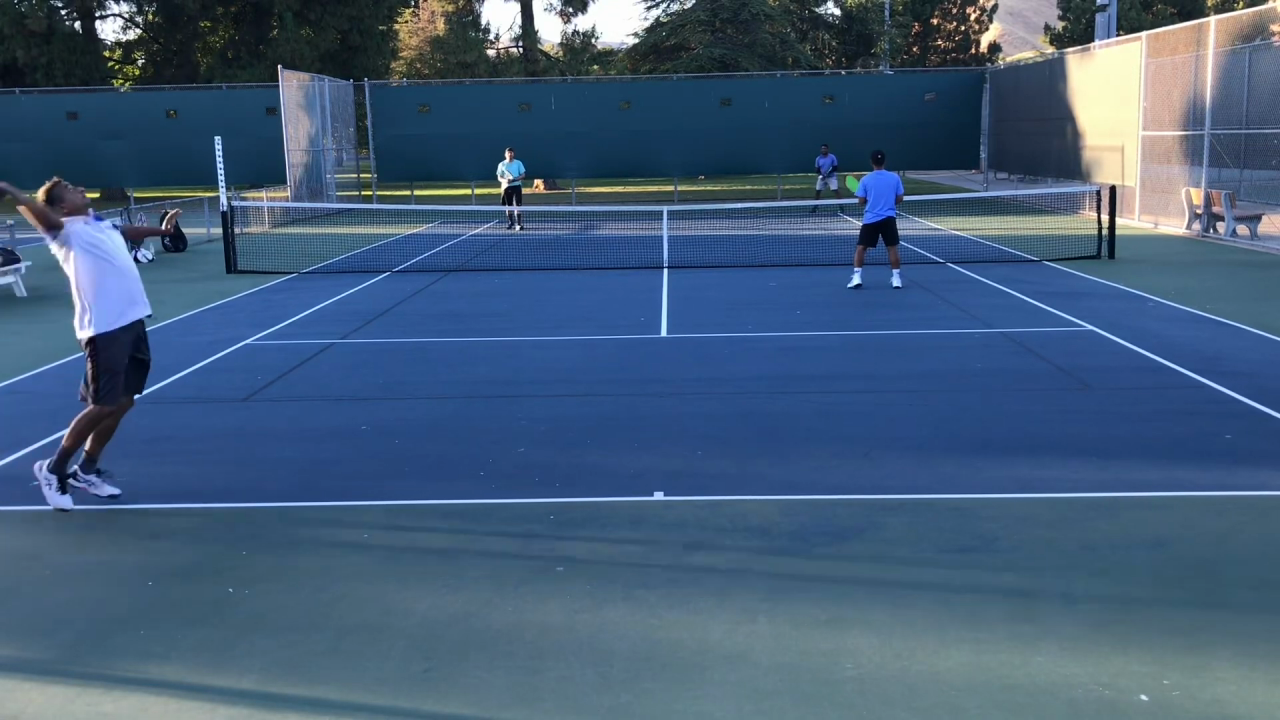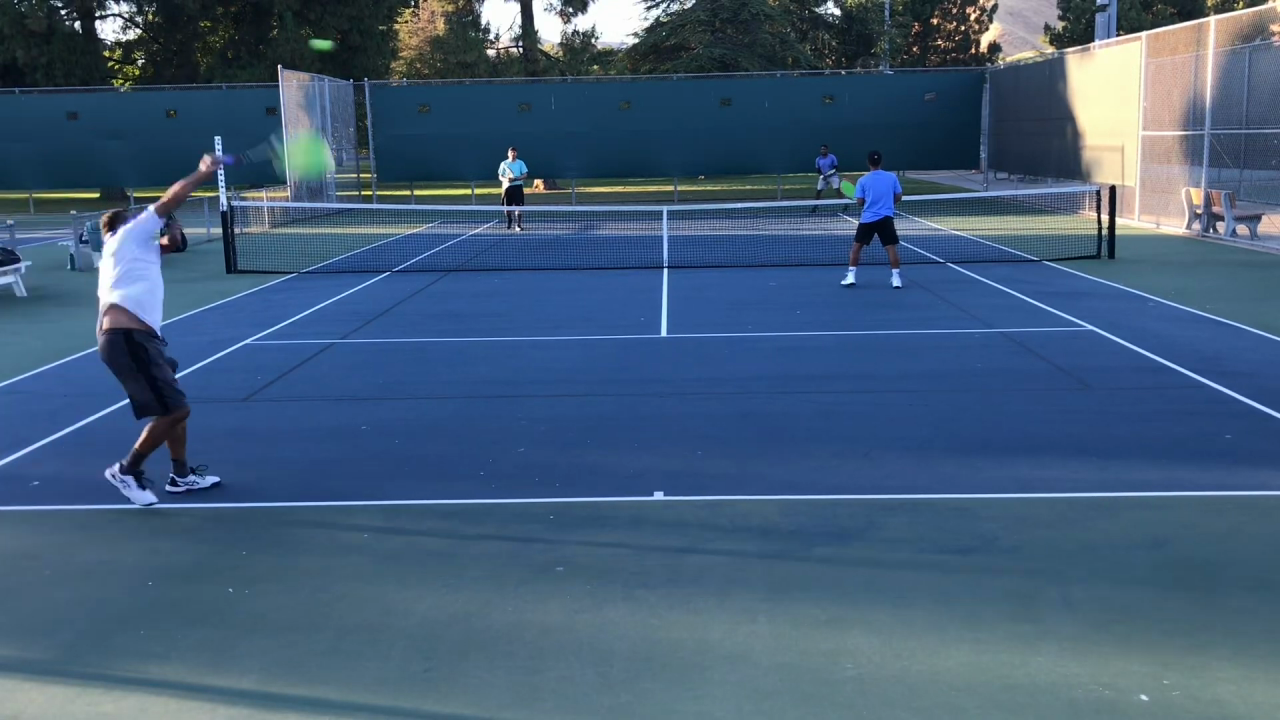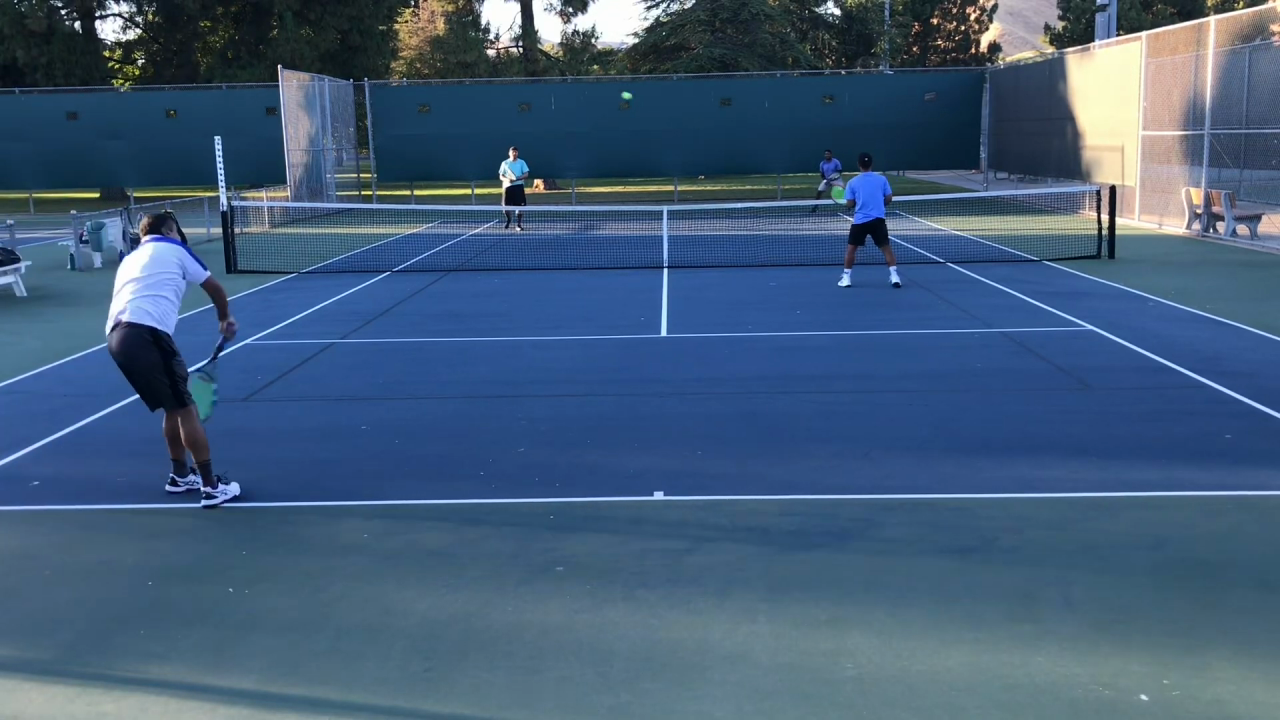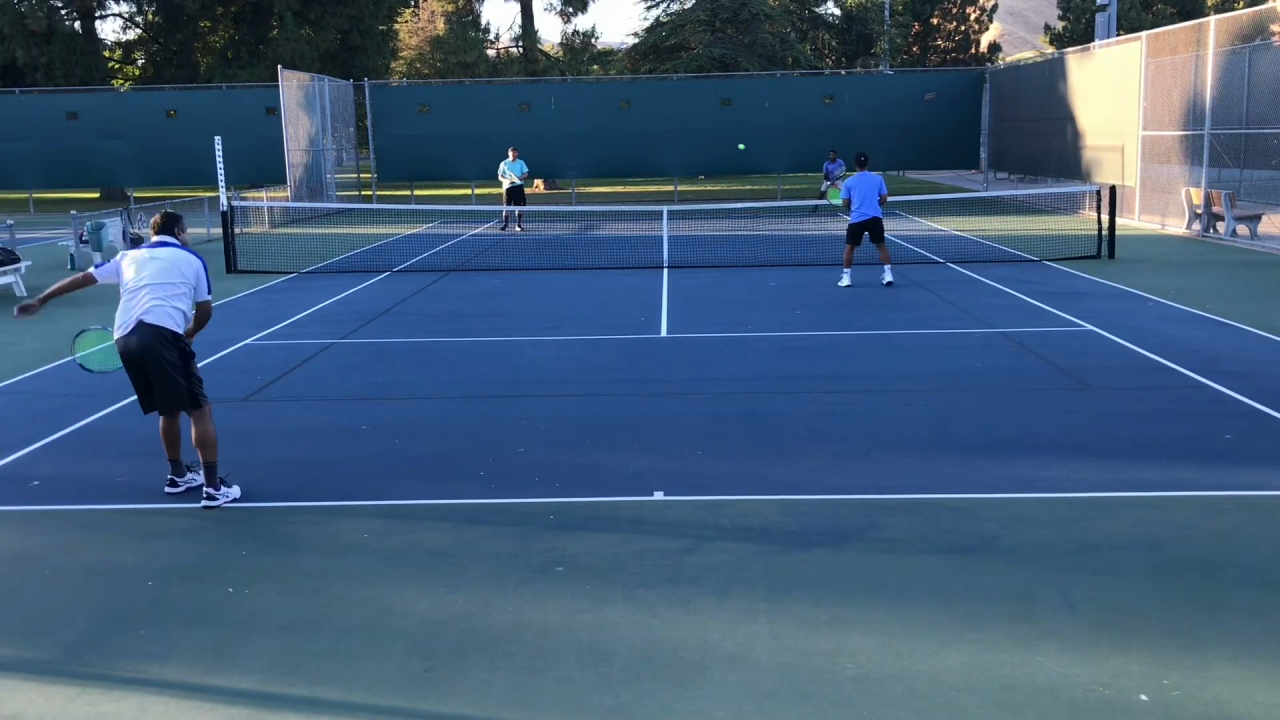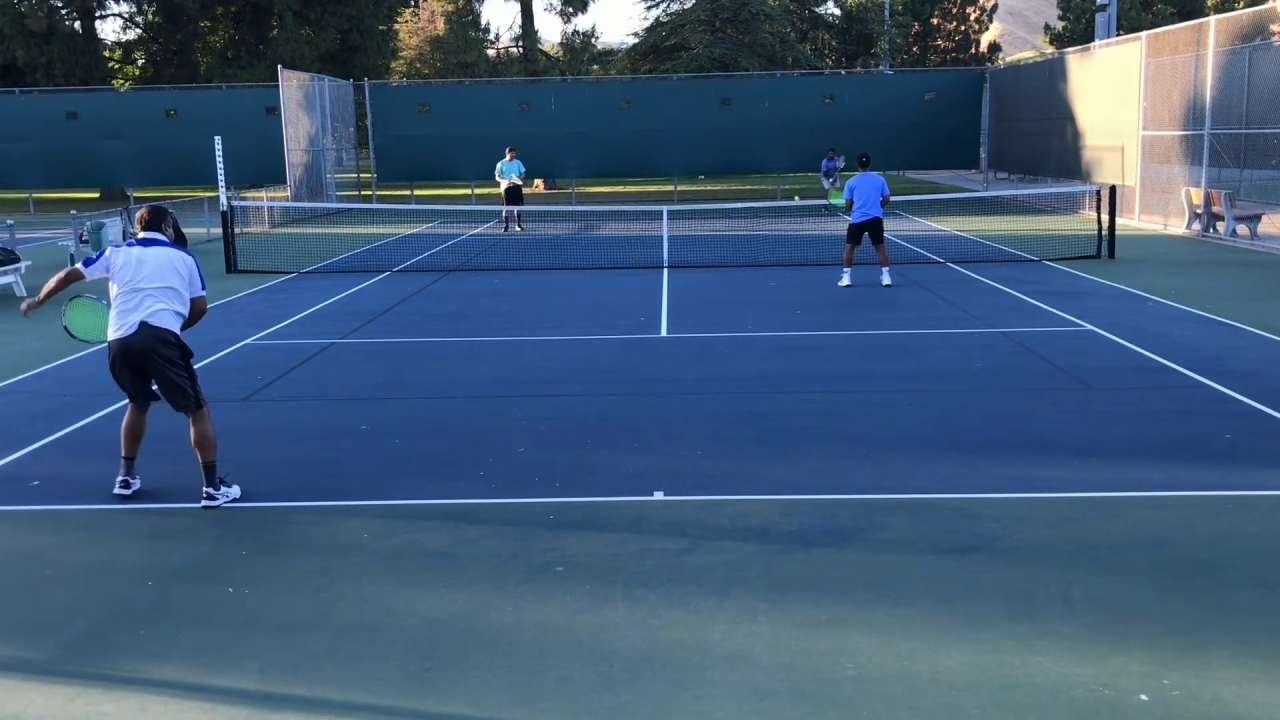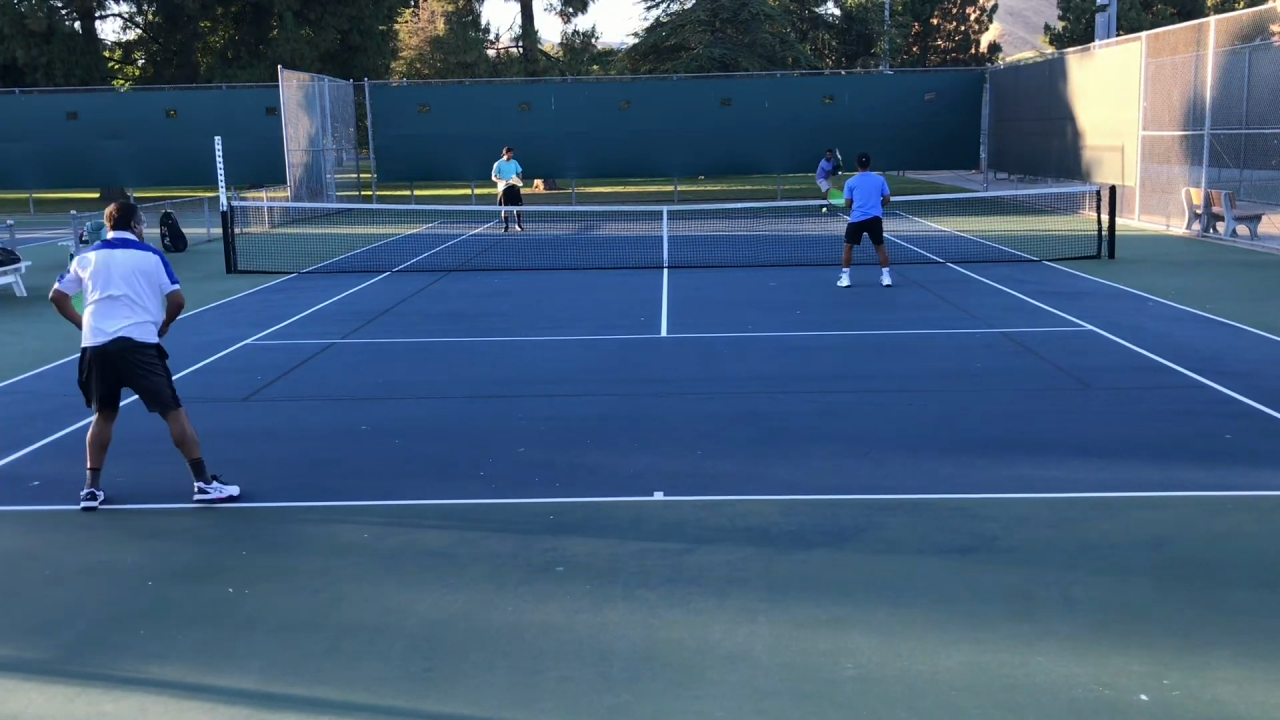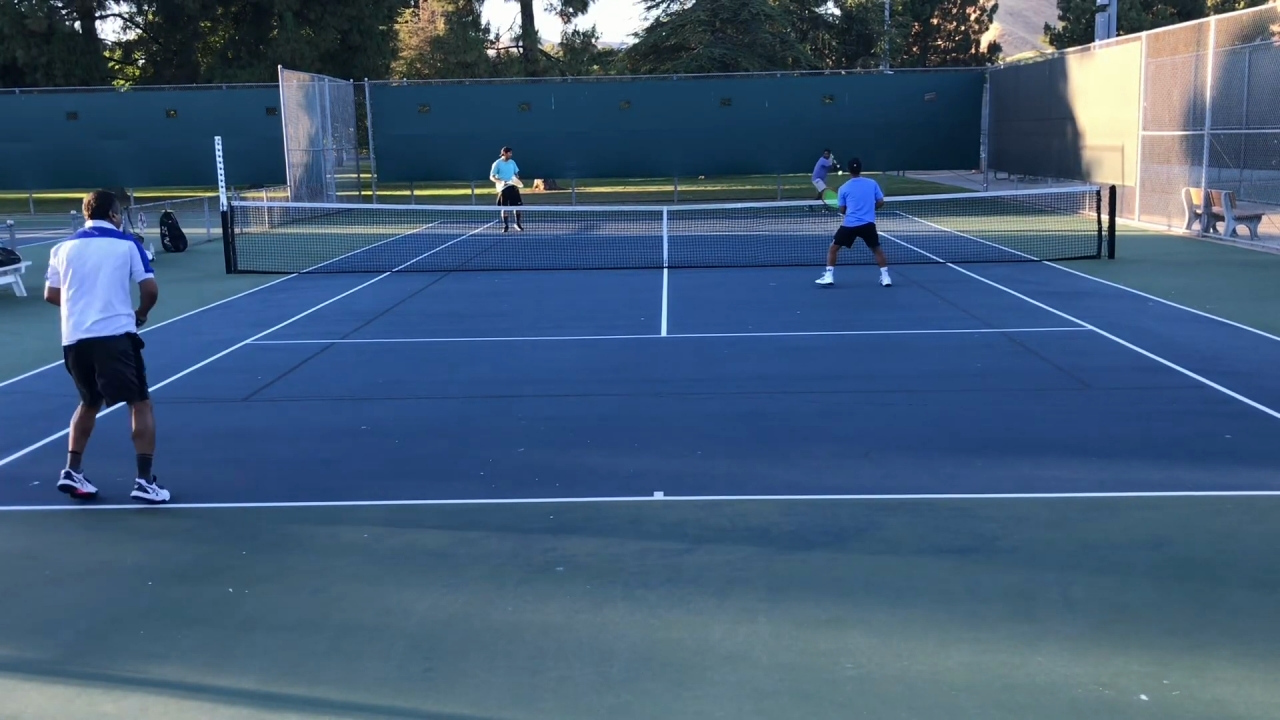
dt=0.2s
person 1, frame 1
left shoulder: (94, 223)
right shoulder: (65, 230)
left elbow: (124, 233)
right elbow: (46, 220)
left wrist: (160, 230)
left hip: (130, 324)
right hip: (105, 331)
left knee: (123, 401)
right knee: (104, 405)
left ankle: (87, 469)
right ankle: (54, 468)
person 1, frame 2
left shoulder: (130, 254)
right shoulder: (128, 233)
left elbow: (171, 246)
right elbow: (168, 201)
left wrist: (170, 241)
right wrist: (202, 173)
left hip: (134, 338)
right hip: (127, 338)
left knee: (174, 410)
right knee: (174, 411)
left ankle: (182, 475)
right ankle: (127, 469)
person 1, frame 3
left shoulder: (130, 261)
right shoulder: (174, 249)
right elbow: (214, 288)
right wrist: (225, 317)
left hip: (120, 336)
right hip: (145, 334)
left knee: (174, 407)
right knee: (184, 408)
left ankle: (180, 474)
right ankle: (210, 485)
person 1, frame 4
left shoulder: (127, 257)
right shoulder: (192, 260)
left elbow: (82, 278)
right elbow: (205, 311)
left wrist: (40, 300)
right wrist: (189, 334)
left hip: (126, 339)
right hip: (162, 336)
left knee: (169, 407)
right knee: (200, 410)
left ankle: (178, 475)
right ankle: (214, 487)
person 1, frame 5
left shoulder: (116, 254)
right shoulder: (184, 258)
left elbow: (70, 275)
right elbow: (200, 308)
left wrist: (37, 300)
left hip: (120, 341)
right hip: (160, 337)
left knee: (139, 404)
right knee: (198, 411)
left ankle: (127, 476)
right ankle: (213, 487)
person 1, frame 6
left shoulder: (86, 258)
right shoulder: (152, 256)
left elbow: (56, 296)
right elbow: (176, 301)
left wrist: (81, 322)
right wrist: (161, 326)
left hip: (95, 346)
right hip: (138, 344)
left knee: (104, 414)
right knee: (173, 412)
left ankle: (92, 488)
right ankle: (204, 483)
person 1, frame 7
left shoulder: (63, 248)
right shoulder: (128, 244)
left elbow: (50, 295)
right elbow: (150, 290)
right wrist: (140, 313)
left hip: (75, 338)
right hip: (115, 335)
left knee: (89, 403)
right knee: (141, 404)
left ankle: (72, 471)
right ankle: (145, 481)
